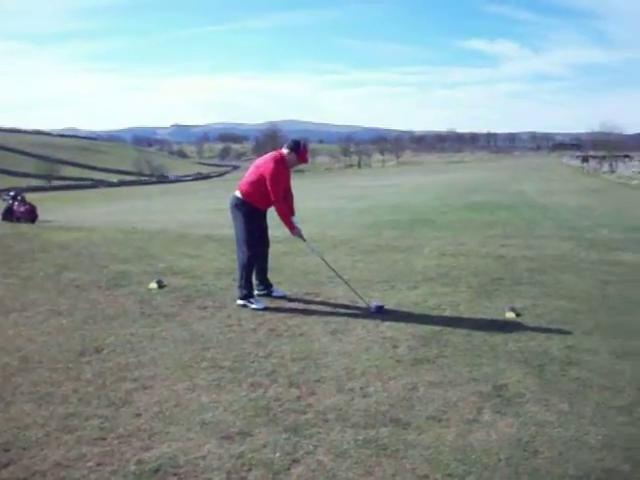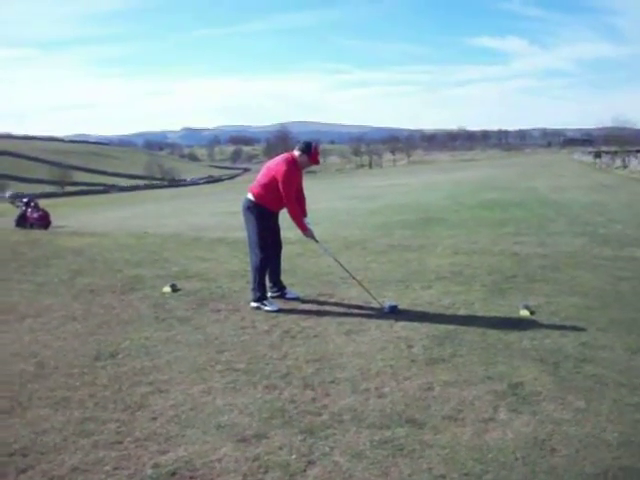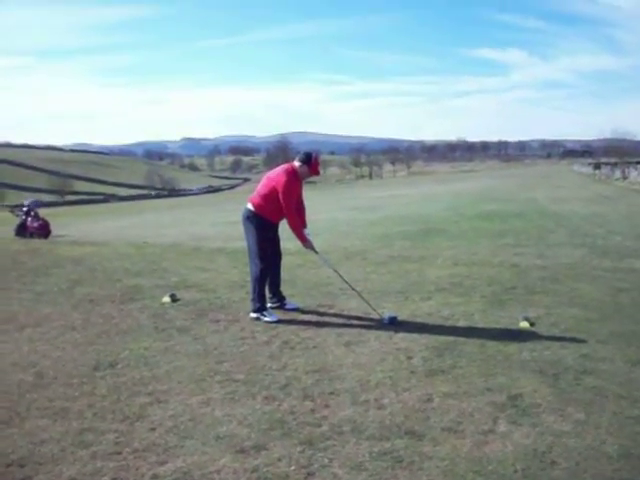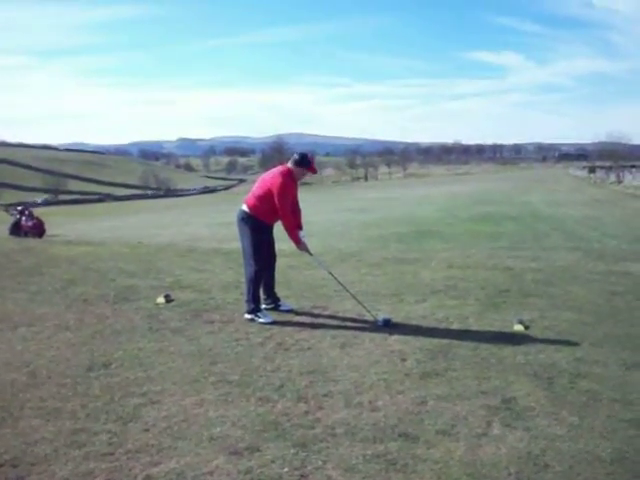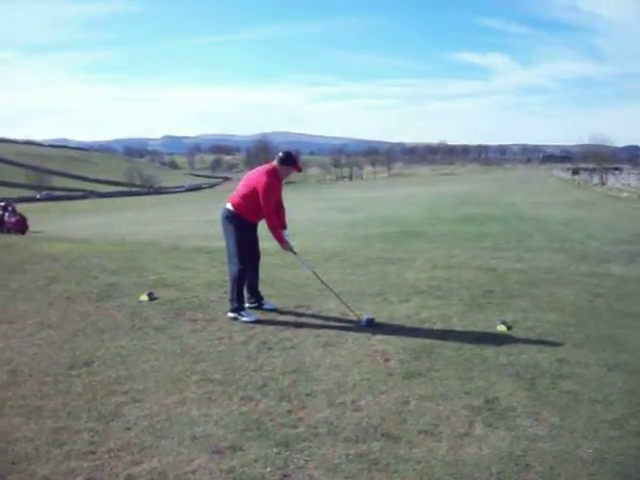
dt=0.3s
person 1, frame 1
left shoulder: (283, 164)
right shoulder: (274, 166)
left elbow: (287, 194)
right elbow: (278, 201)
left wrist: (293, 219)
right wrist: (292, 227)
left hip: (256, 207)
right hip: (244, 206)
left knee: (262, 247)
right knee: (248, 250)
left ankle: (263, 286)
right ankle: (244, 295)
person 1, frame 2
left shoulder: (294, 166)
right shoulder: (285, 168)
left elbow: (299, 195)
right elbow: (290, 202)
left wrist: (305, 220)
right wrist: (304, 228)
left hip: (268, 209)
right hip: (256, 208)
left knee: (275, 249)
right knee: (261, 253)
left ankle: (276, 288)
right ankle: (258, 298)
person 1, frame 3
left shoulder: (295, 177)
right shoulder: (285, 179)
left elbow: (299, 206)
right elbow: (290, 213)
left wrist: (305, 231)
right wrist: (303, 240)
left hip: (268, 219)
right hip: (256, 219)
left knee: (275, 259)
right knee: (261, 263)
left ankle: (275, 299)
right ankle: (258, 308)
person 1, frame 4
left shoulder: (289, 179)
right shoulder: (281, 181)
left elbow: (294, 207)
right elbow: (285, 215)
left wrist: (300, 232)
right wrist: (298, 242)
left hip: (263, 221)
right hip: (250, 220)
left knee: (269, 261)
right knee: (256, 265)
left ankle: (270, 300)
right ankle: (252, 309)
person 1, frame 5
left shoulder: (274, 177)
right shoulder: (266, 180)
left elbow: (278, 206)
right elbow: (269, 215)
left wrist: (284, 232)
right wrist: (281, 241)
left hip: (247, 220)
right hip: (235, 219)
left knee: (253, 260)
right knee: (240, 263)
left ankle: (253, 299)
right ankle: (236, 308)
